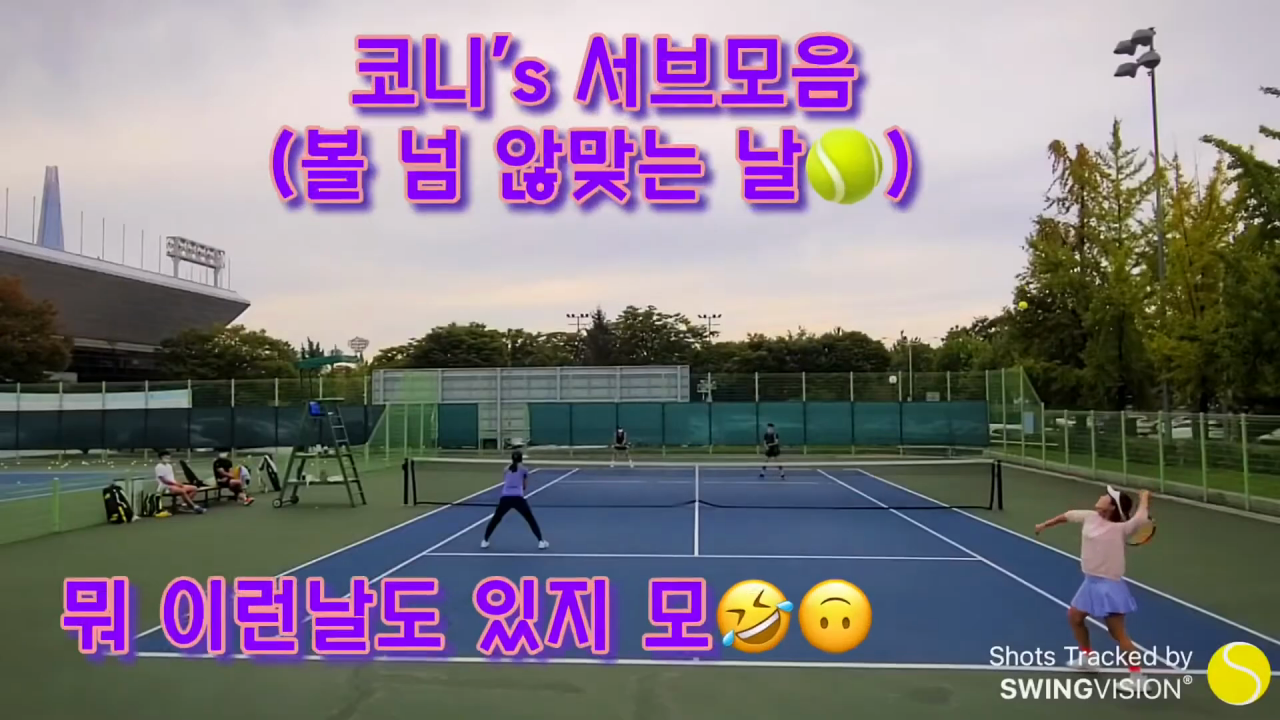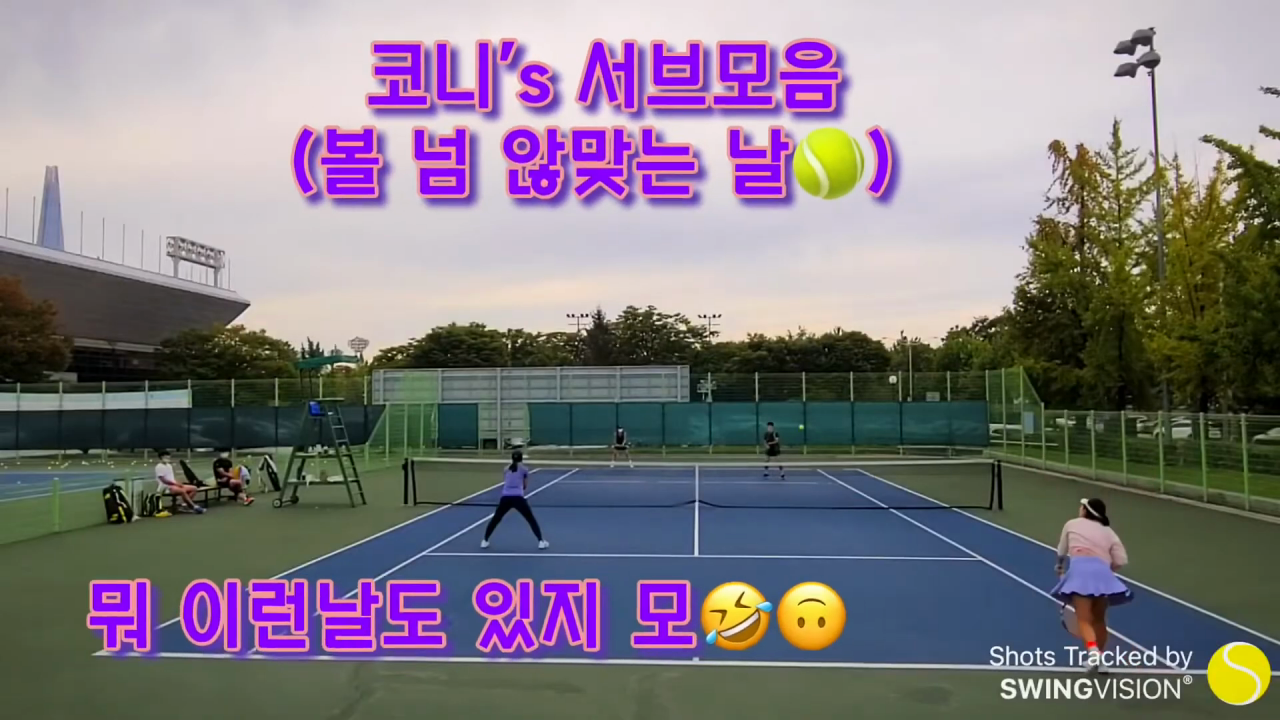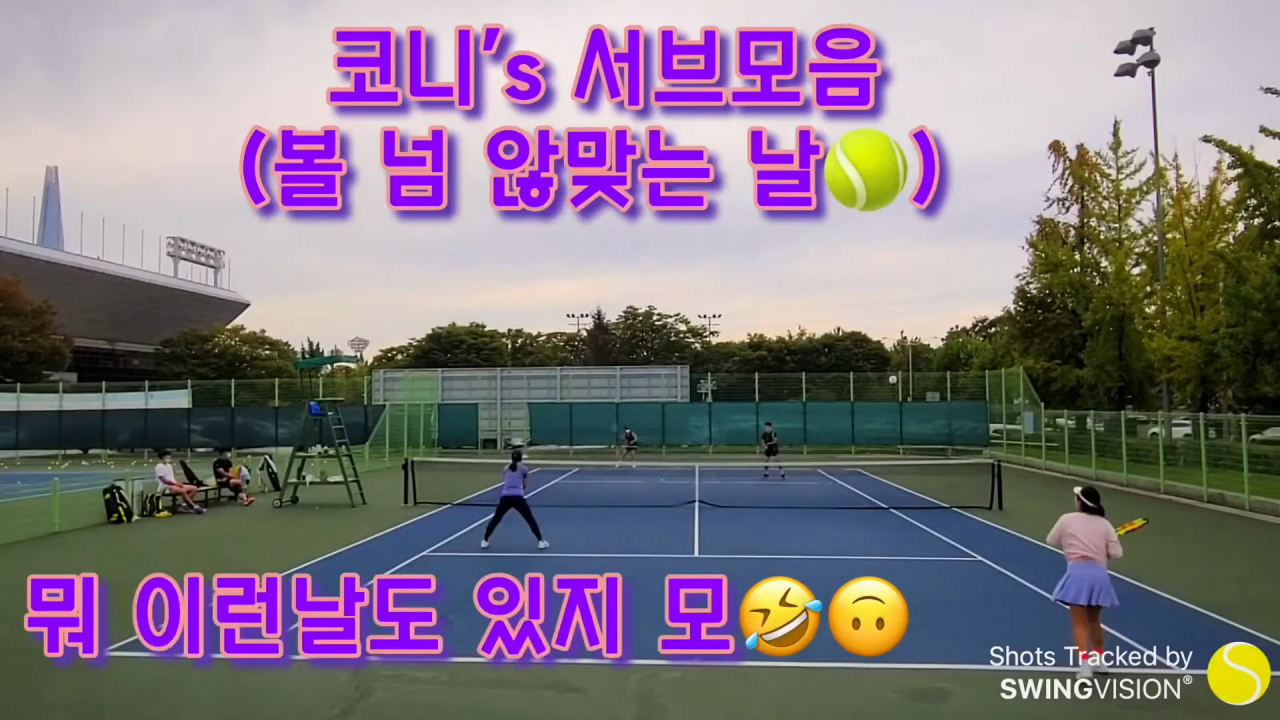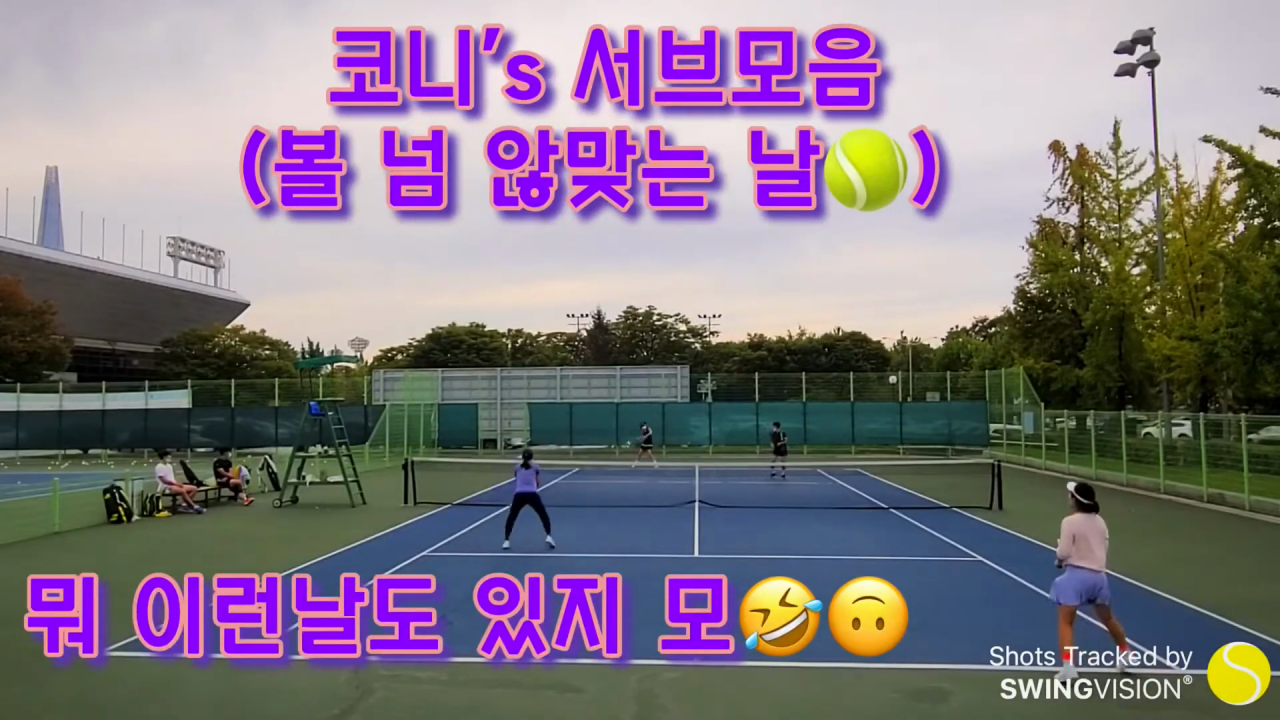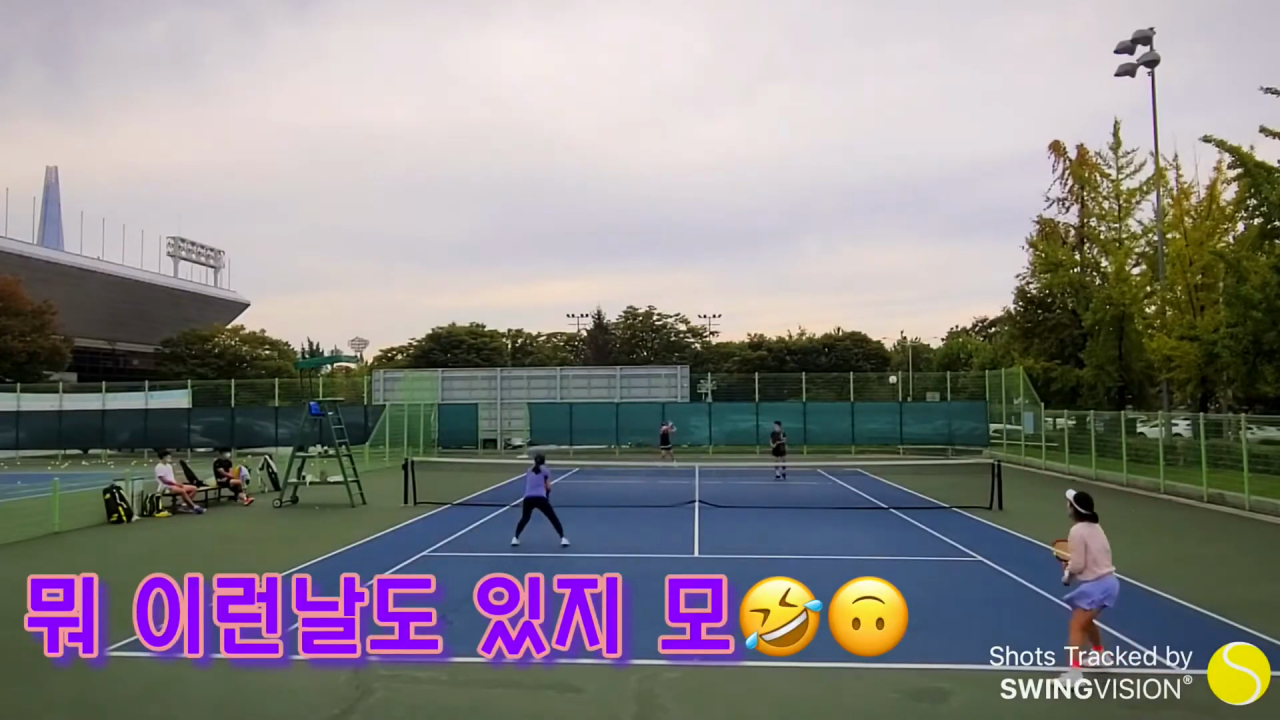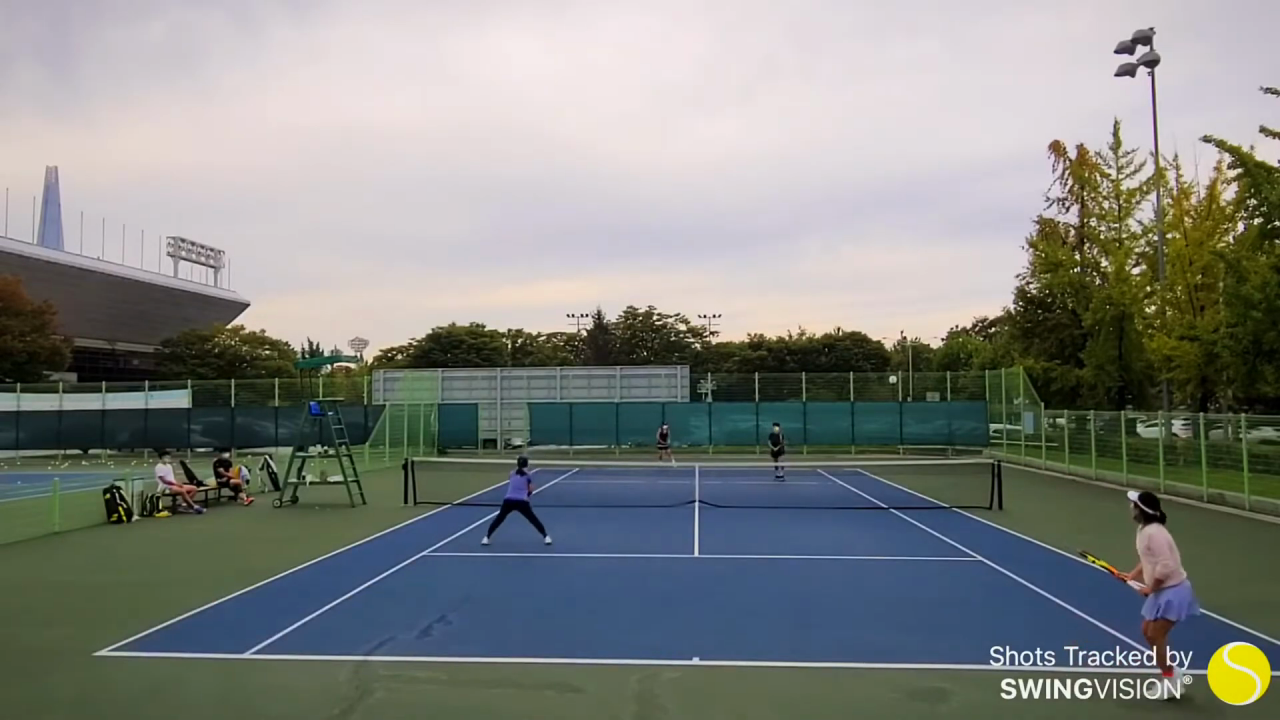
dt=0.5s
person 1, frame 1
left shoulder: (1119, 529)
right shoulder: (1089, 517)
left elbow: (1141, 520)
right elbow: (1068, 515)
left wrist: (1143, 498)
right wrist: (1045, 524)
left hip: (1108, 586)
right hip: (1091, 583)
left knee: (1119, 634)
right knee: (1074, 618)
left ankle: (1136, 677)
right ankle: (1087, 658)
person 1, frame 2
left shoulder: (1073, 525)
right shoulder: (1109, 532)
left elbow: (1062, 552)
right elbow: (1121, 561)
left wrist: (1060, 566)
left hip: (1082, 568)
right hip: (1102, 573)
left knee: (1084, 620)
right knee: (1098, 620)
left ankle: (1093, 653)
right ankle: (1098, 657)
person 1, frame 3
left shoulder: (1067, 520)
right shoulder: (1105, 525)
left elbow: (1051, 541)
right elbow: (1116, 553)
left hip: (1078, 573)
right hip: (1099, 575)
left knee: (1079, 624)
right knee: (1093, 621)
left ankle: (1085, 664)
right ankle: (1097, 661)
person 1, frame 4
left shoulder: (1069, 522)
right shoulder: (1099, 521)
left elbow: (1063, 553)
right elbow: (1103, 548)
left wrist: (1060, 560)
left hip: (1075, 576)
right hip: (1098, 577)
left knee: (1065, 622)
right knee: (1107, 618)
left ankle: (1068, 666)
right ankle: (1125, 654)
person 1, frame 5
left shoulder: (1077, 531)
right shoulder: (1095, 528)
left elbow: (1077, 565)
left wrist: (1068, 575)
right wrist: (1071, 565)
left hip: (1095, 585)
right hip: (1106, 581)
left knee: (1076, 627)
right knee: (1085, 621)
left ankle: (1075, 672)
right ankle: (1099, 655)
person 1, frame 6
left shoulder: (1154, 533)
right shoulder: (1144, 530)
left elbow: (1165, 568)
left wrist: (1151, 588)
right wrist: (1132, 575)
left hip: (1172, 591)
right hip: (1163, 591)
left knee: (1154, 637)
right knee: (1148, 633)
left ankle: (1172, 681)
right ankle: (1171, 675)
